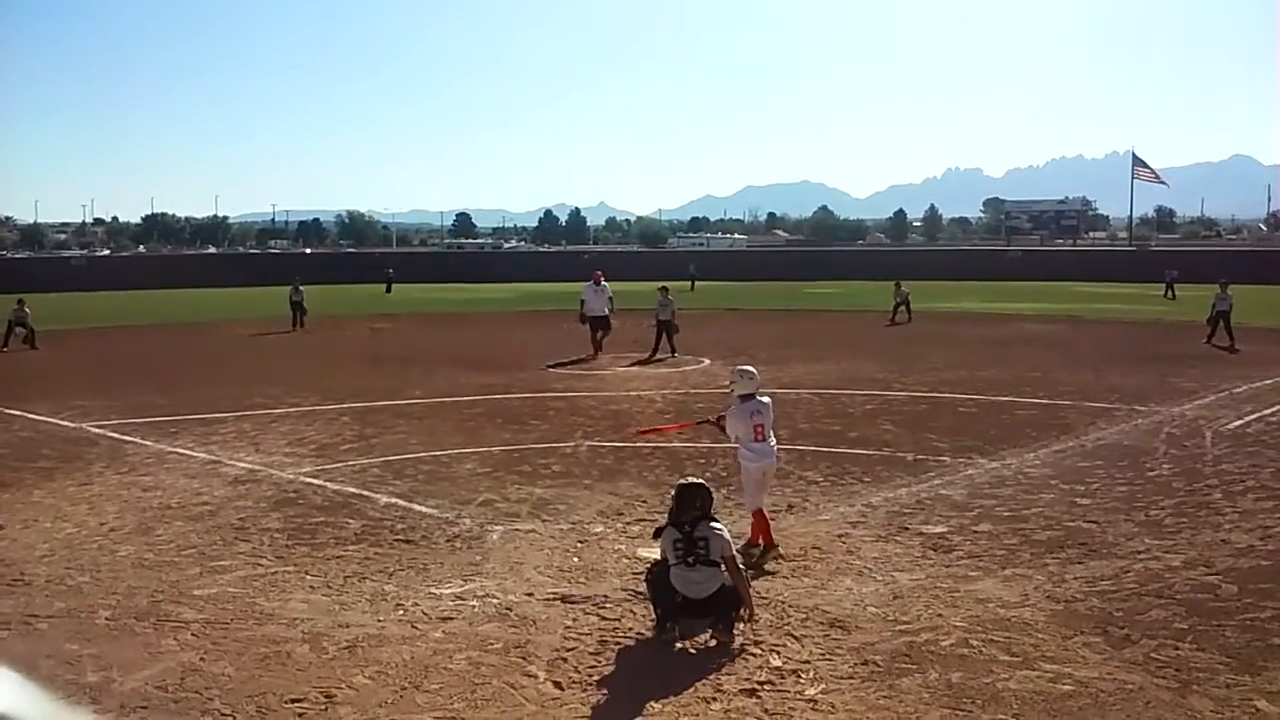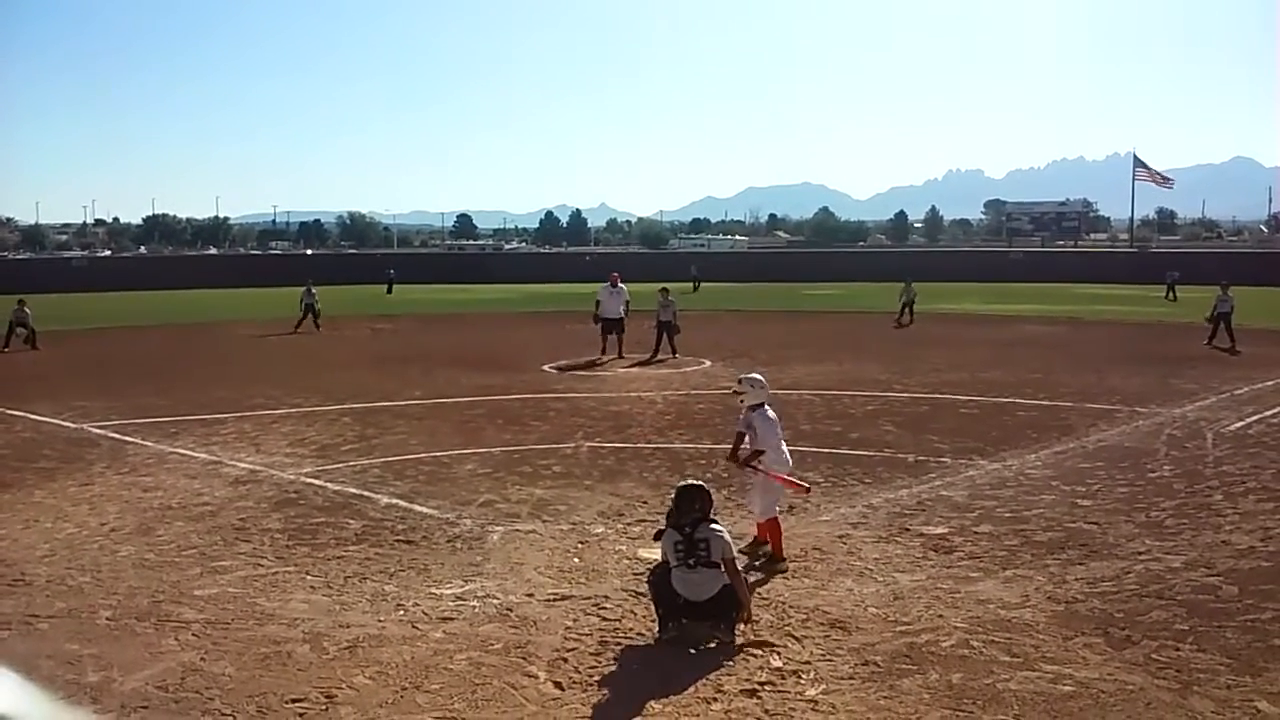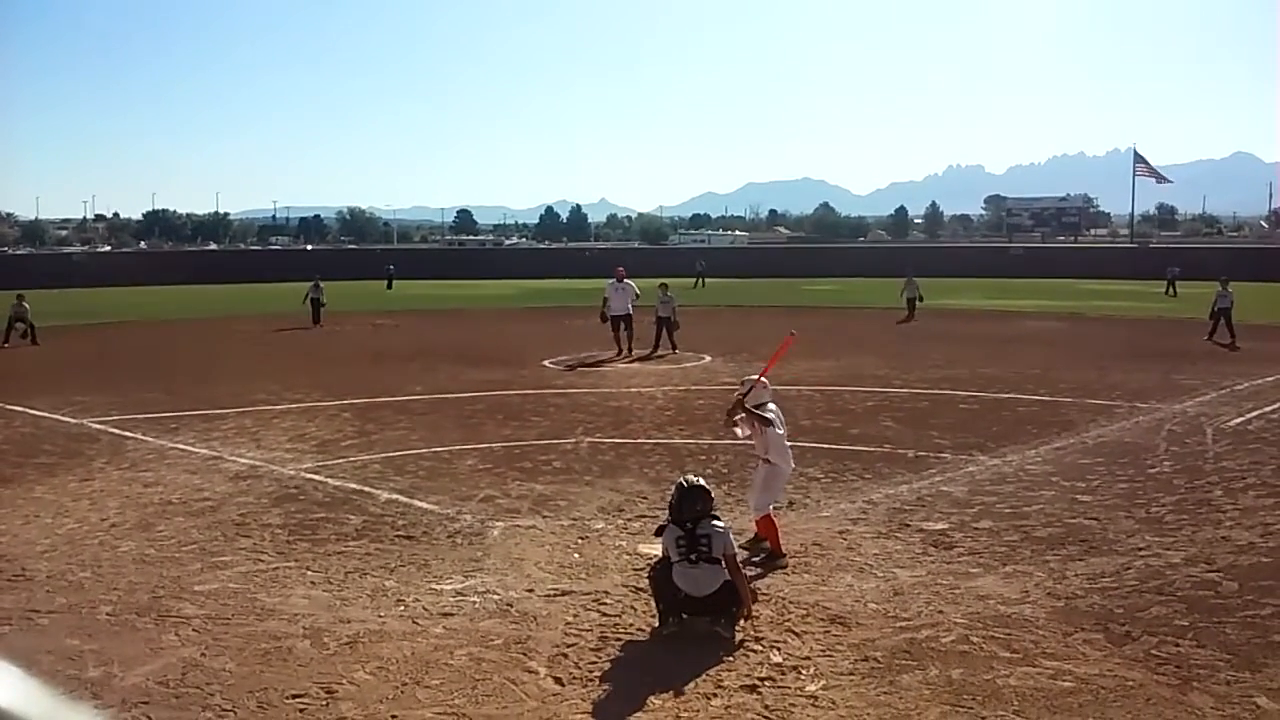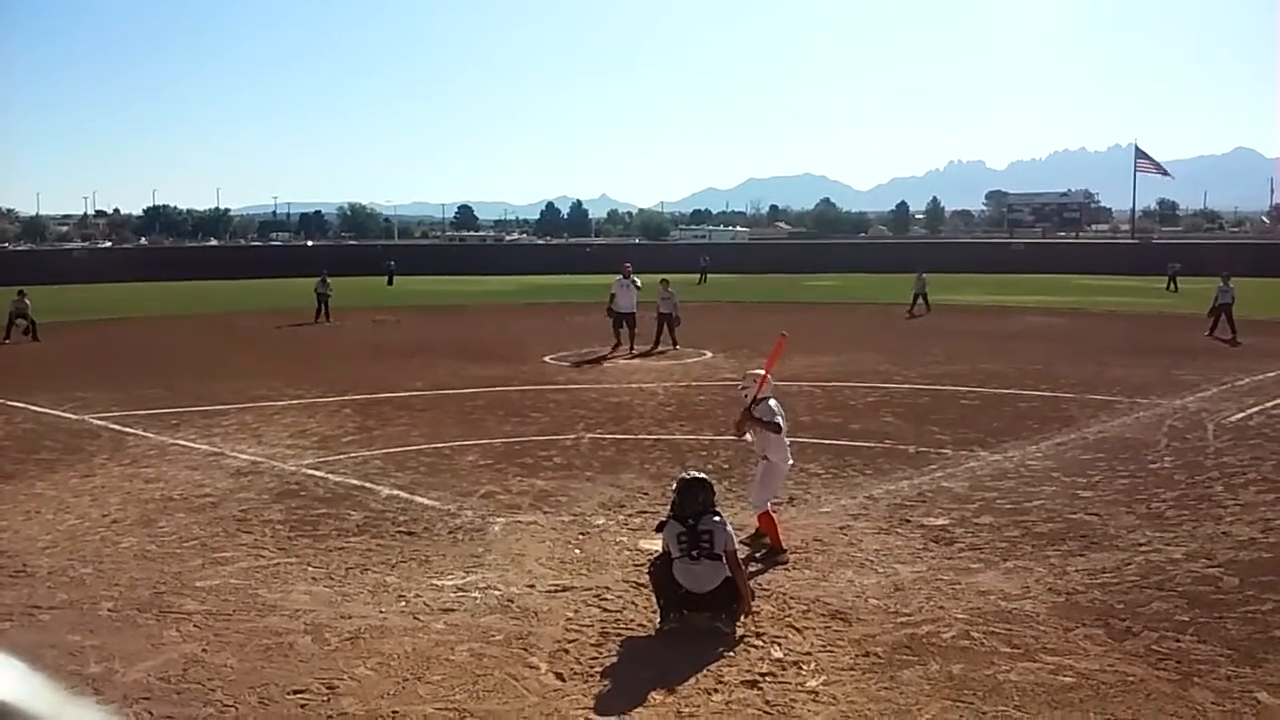
dt=0.5s
person 1, frame 1
left shoulder: (734, 413)
right shoulder: (766, 403)
left elbow: (733, 438)
left wrist: (719, 425)
left hip: (751, 462)
right hip: (769, 458)
left knee: (753, 503)
right knee: (756, 500)
left ankle: (769, 545)
right ankle: (754, 542)
person 1, frame 2
left shoulder: (764, 418)
right shoulder: (750, 412)
left elbow: (761, 450)
right elbow: (741, 433)
left wrist: (744, 461)
right wrist: (734, 453)
left hip: (774, 466)
right hip: (767, 464)
left knee: (767, 509)
right knee: (757, 501)
left ankle: (778, 558)
right ankle: (762, 541)
person 1, frame 3
left shoulder: (770, 409)
right shoulder: (753, 412)
left elbow: (767, 422)
right elbow: (732, 424)
left wrist: (746, 409)
right wrist: (732, 413)
left hip: (777, 465)
right hip: (765, 462)
left knee: (761, 506)
right knee: (754, 500)
left ankle: (777, 554)
right ankle: (762, 537)
person 1, frame 4
left shoulder: (769, 407)
right shoulder: (757, 408)
left elbow: (777, 428)
right elbow: (745, 433)
left wrist: (752, 419)
right wrist: (742, 424)
left hip: (775, 461)
right hip: (766, 459)
left knee: (760, 503)
right knee: (757, 497)
left ankle: (778, 550)
right ankle: (763, 533)
person 2, frame 1
left shoulder: (668, 533)
right shoulder: (718, 531)
right elbow: (735, 572)
right wrist: (748, 603)
left hip: (678, 604)
right hip: (715, 603)
left knee: (656, 572)
right knee: (739, 581)
left ankle: (667, 623)
right ankle: (723, 623)
person 2, frame 2
left shoulder: (668, 536)
right shoulder: (719, 533)
right elbow: (734, 574)
right wrist: (747, 605)
left hip: (680, 606)
right hip: (715, 606)
left knee: (657, 575)
right knee: (738, 585)
left ankle: (670, 623)
right ankle: (723, 623)
person 2, frame 3
left shoulder: (669, 531)
right shoulder: (720, 529)
right elbow: (735, 570)
right wrist: (747, 601)
left hip: (682, 600)
right hip: (717, 601)
left knee: (657, 571)
right knee: (738, 583)
left ankle: (670, 617)
right ankle: (724, 619)
person 2, frame 4
left shoulder: (670, 527)
right shoulder: (721, 525)
left elbow: (666, 557)
right elbow: (735, 566)
right wrist: (747, 598)
left hip: (682, 597)
right hip: (717, 598)
left knee: (657, 566)
right knee: (739, 579)
left ankle: (671, 613)
right ankle: (725, 614)
